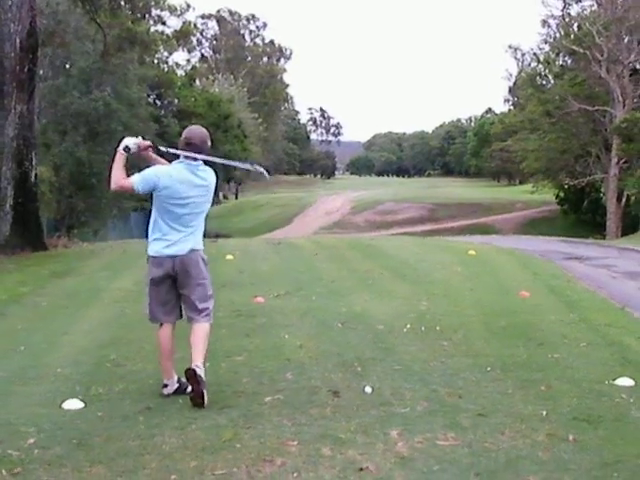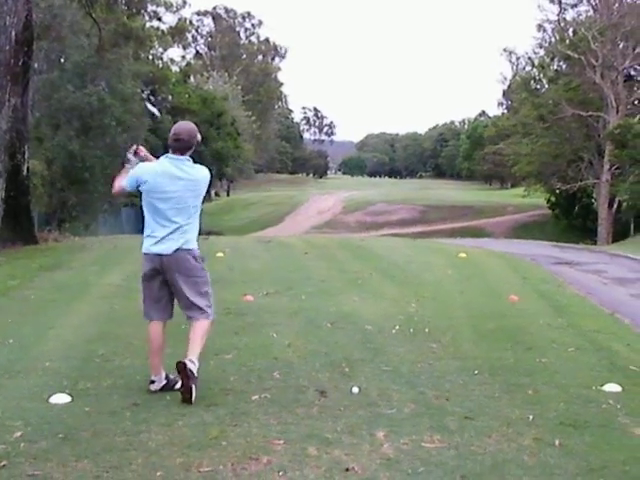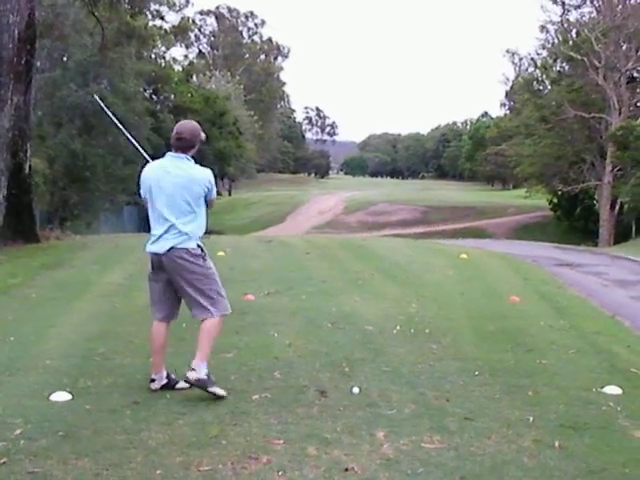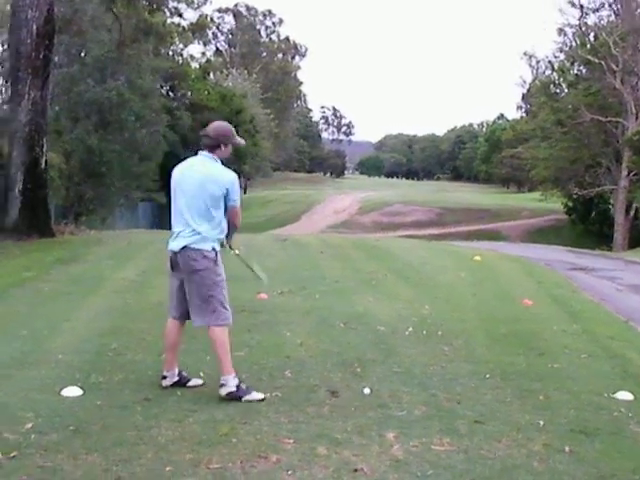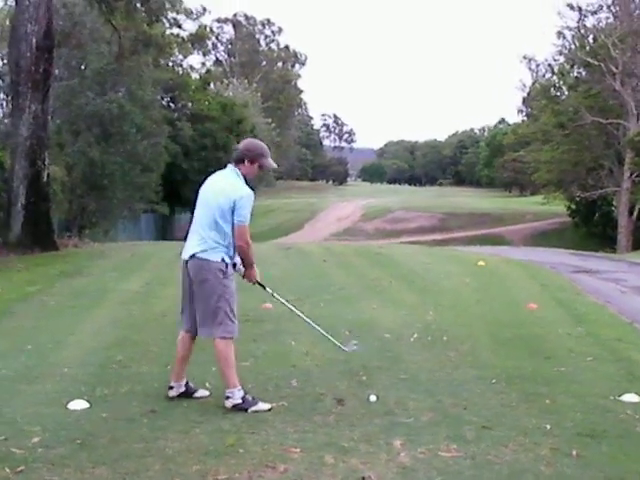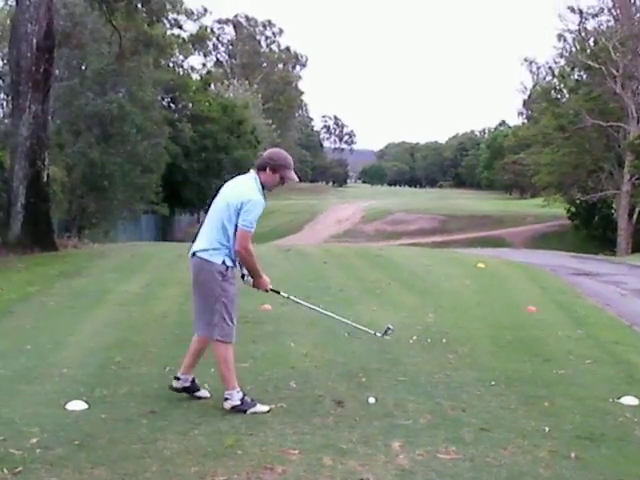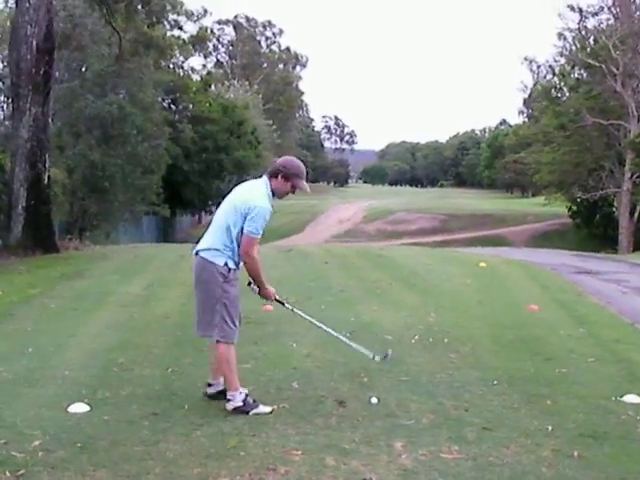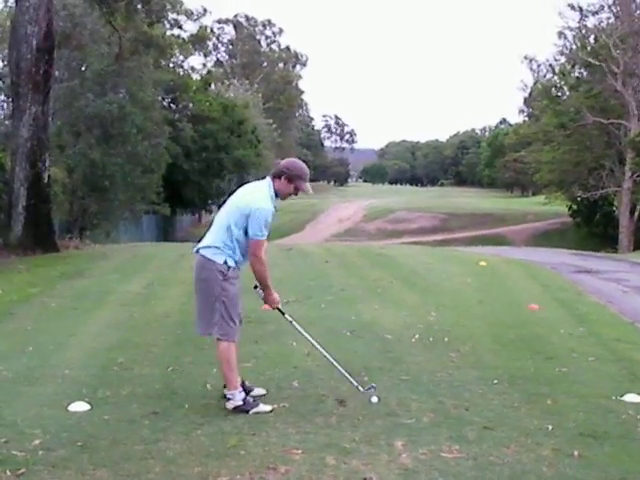
dt=0.2s
person 1, frame 1
left shoulder: (161, 176)
right shoulder: (209, 176)
left elbow: (117, 185)
left wrist: (122, 150)
right wrist: (150, 155)
left hip: (160, 257)
right hip: (191, 256)
left knee: (165, 320)
right knee: (201, 316)
left ankle: (169, 381)
right ankle: (197, 367)
person 1, frame 2
left shoulder: (147, 172)
right shoulder: (202, 174)
left elbow: (117, 189)
left wrist: (132, 164)
right wrist: (150, 159)
left hip: (153, 253)
right hip: (184, 253)
left knee: (157, 317)
right knee: (201, 313)
left ankle: (157, 377)
right ankle: (190, 363)
person 1, frame 3
left shoulder: (150, 170)
right shoulder: (203, 175)
left hip: (157, 251)
right hip: (187, 251)
left knee: (162, 315)
right knee: (214, 309)
left ankle: (158, 376)
right ankle: (199, 369)
person 1, frame 4
left shoulder: (179, 169)
right shoulder: (227, 177)
right elbow: (234, 222)
right wrist: (226, 237)
left hip: (178, 248)
right hip: (203, 252)
left knee: (177, 314)
right knee: (217, 317)
left ankle: (170, 373)
right ankle: (229, 382)
person 1, frame 5
left shoulder: (214, 180)
right shoulder: (242, 192)
right elbow: (241, 242)
left wrist: (242, 264)
right wrist: (250, 268)
left hip: (192, 257)
right hip: (213, 263)
left knee: (190, 326)
right knee: (223, 329)
left ankle: (178, 384)
right ankle: (235, 394)
person 1, frame 6
left shoulder: (238, 182)
right shoulder: (253, 198)
right elbow: (242, 248)
left wrist: (250, 272)
right wrist: (259, 277)
left hip: (204, 257)
right hip: (216, 264)
left knee: (209, 326)
right knee: (222, 331)
left ankle: (184, 377)
right ankle: (233, 396)
person 1, frame 7
left shoulder: (251, 186)
right shoulder: (260, 204)
right elbow: (247, 254)
left wrist: (258, 281)
right wrist: (263, 286)
left hip: (212, 259)
right hip: (217, 265)
left knee: (224, 328)
right knee: (225, 332)
left ankle: (216, 383)
right ankle: (235, 397)
person 1, frame 8
left shoulder: (256, 188)
right shoulder: (263, 205)
right elbow: (256, 256)
right wrist: (269, 291)
left hip: (215, 260)
right hip: (218, 264)
left knee: (229, 327)
right knee: (226, 331)
left ankle: (234, 384)
right ankle: (235, 396)
